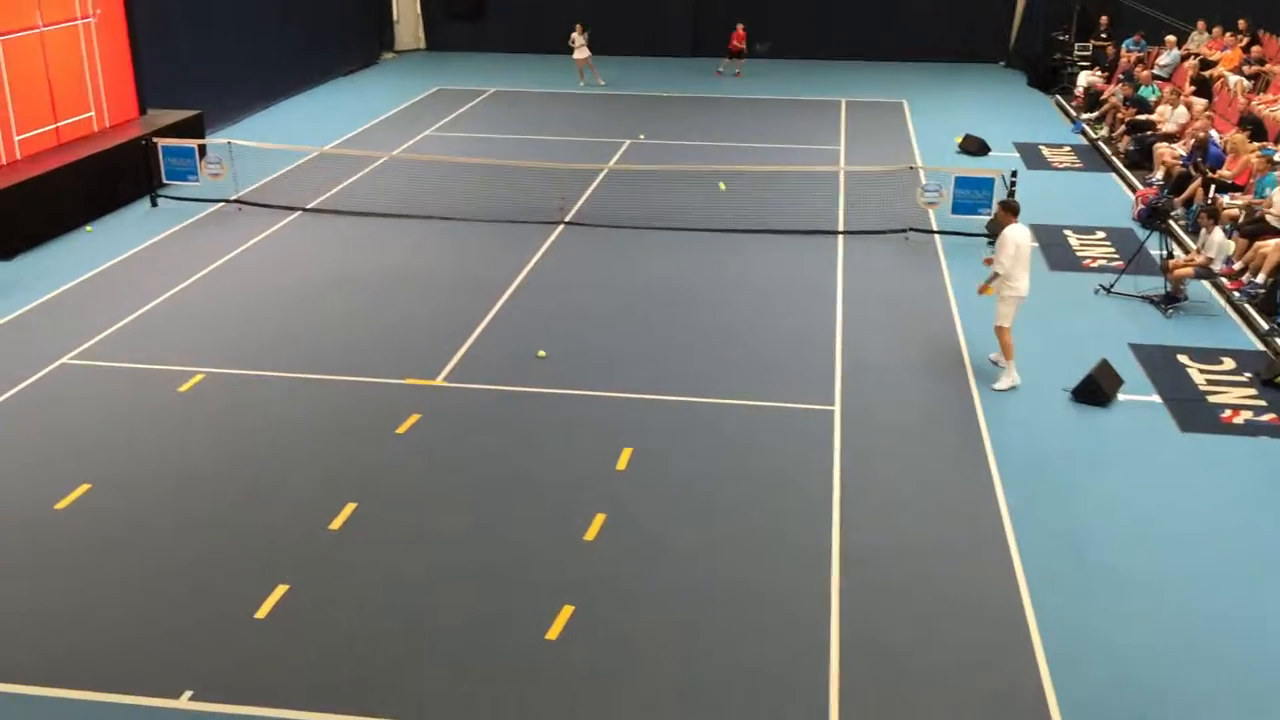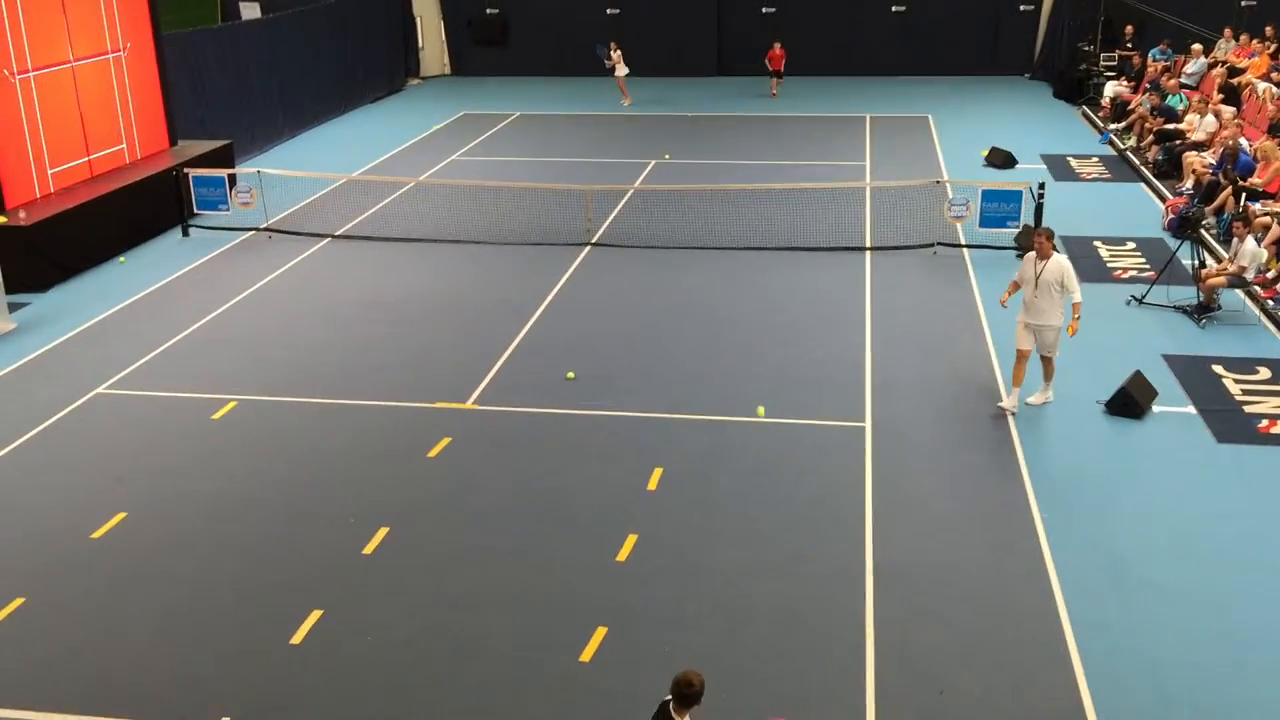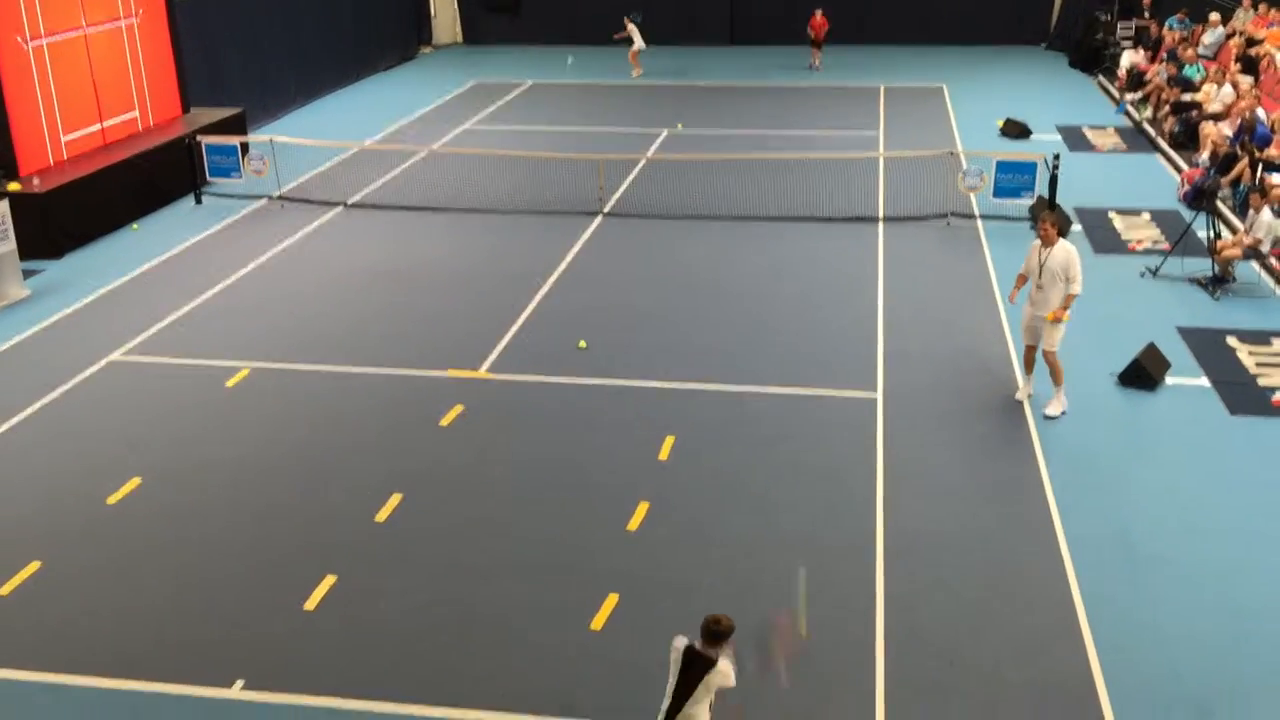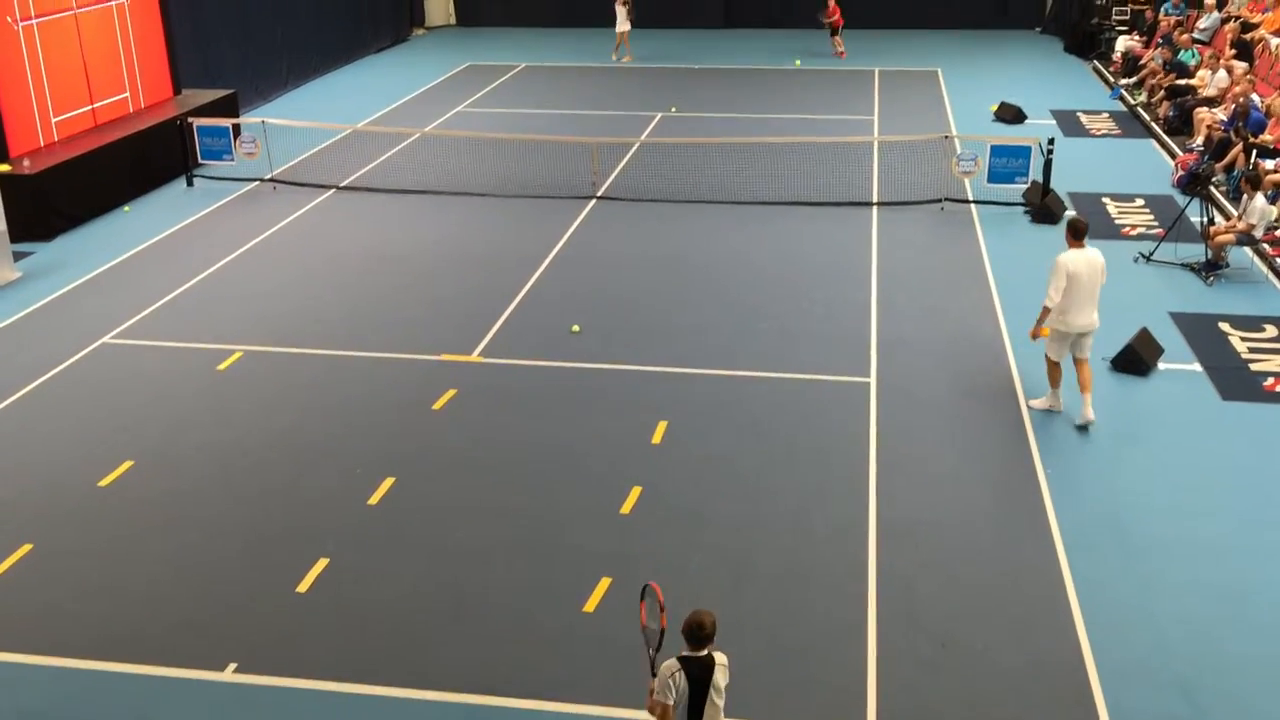
dt=0.7s
person 1, frame 1
left shoulder: (1008, 233)
right shoulder: (1023, 230)
left elbow: (1003, 266)
left wrist: (986, 283)
right wrist: (995, 260)
left hip: (1009, 288)
right hip: (1018, 286)
left knee: (1001, 329)
right knee: (1004, 325)
left ankle: (1011, 374)
right ankle: (1003, 356)
person 1, frame 2
left shoulder: (1062, 264)
right shoulder: (1028, 258)
left elbow: (1074, 293)
right elbow: (1019, 280)
left wrist: (1075, 318)
right wrist: (1008, 293)
left hip: (1049, 322)
right hip: (1026, 318)
left knee: (1046, 357)
right knee: (1021, 356)
left ankle: (1046, 392)
right ankle: (1013, 400)
person 1, frame 3
left shoulder: (1068, 252)
right shoulder: (1034, 247)
left elbow: (1076, 284)
right elbow: (1025, 272)
left wrist: (1064, 308)
right wrist: (1016, 289)
left hip: (1054, 313)
right hip: (1032, 310)
left knee: (1049, 354)
right knee: (1029, 348)
left ankle: (1060, 399)
right ankle: (1027, 385)
person 1, frame 4
left shoulder: (1063, 260)
right shoulder: (1098, 256)
left elbow: (1053, 297)
left wrist: (1039, 323)
left hip: (1065, 322)
right hip: (1090, 321)
left knee: (1052, 359)
right knee: (1082, 362)
left ankle: (1053, 400)
right ankle: (1087, 410)
